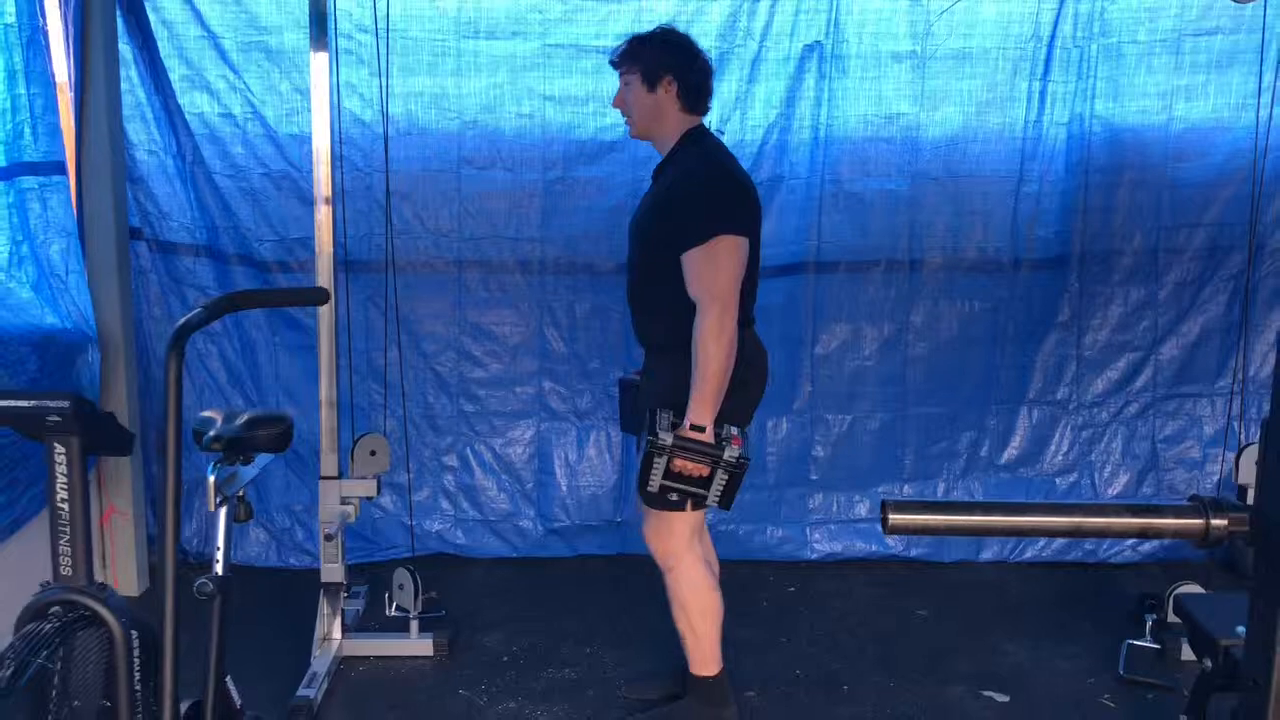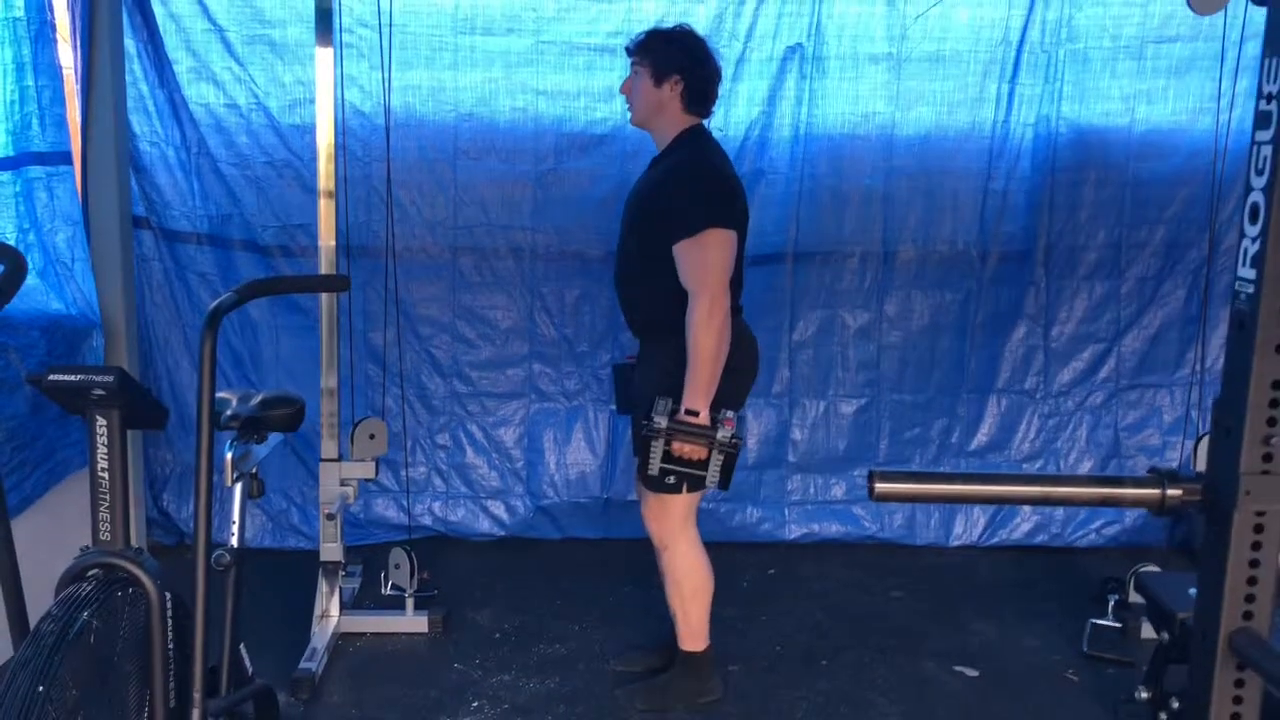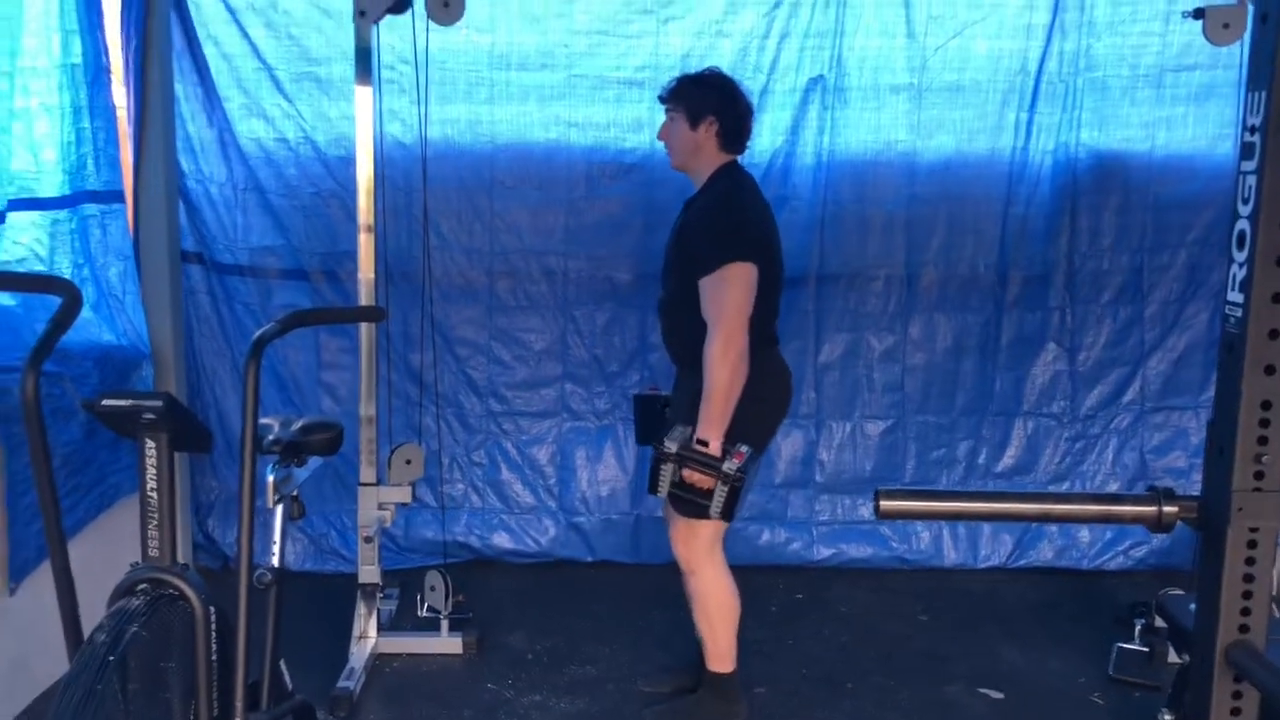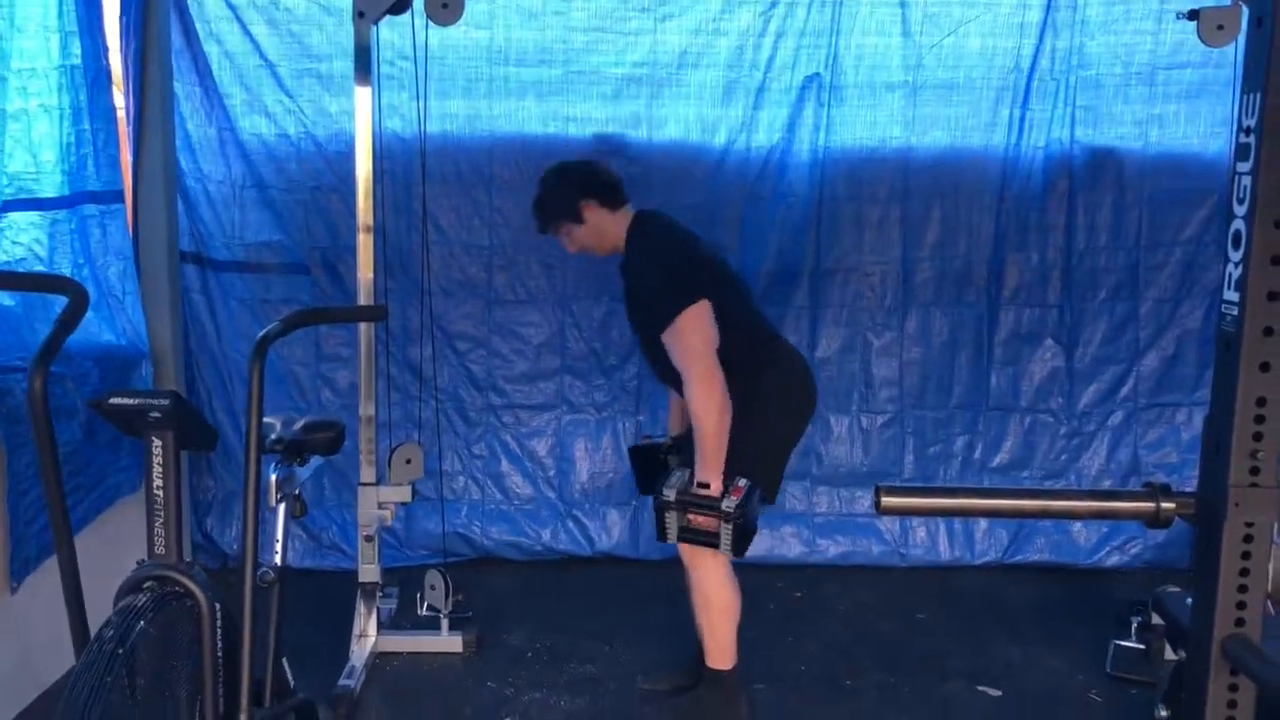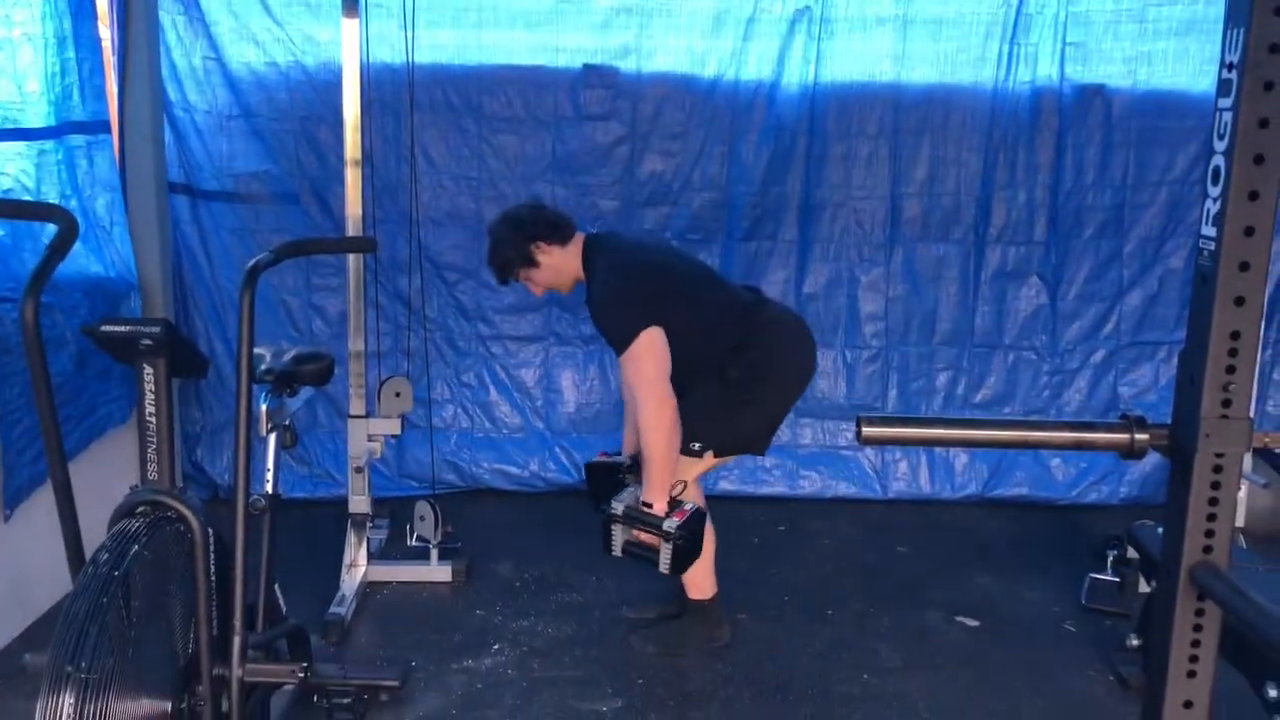
dt=1s
person 1, frame 1
left shoulder: (707, 178)
right shoulder: (681, 169)
left elbow: (718, 311)
left wrist: (699, 421)
left hip: (703, 379)
right hip: (678, 372)
left knee: (669, 537)
right knee: (682, 529)
person 1, frame 2
left shoulder: (696, 173)
right shoulder: (675, 163)
left elbow: (710, 300)
left wrist: (696, 406)
left hip: (694, 365)
right hip: (669, 357)
left knee: (667, 517)
right knee: (661, 508)
right ankle: (683, 641)
person 1, frame 3
left shoulder: (724, 209)
right shoulder: (720, 199)
left elbow: (728, 335)
left wrist: (709, 434)
right wrist: (689, 406)
left hip: (732, 395)
right hip: (712, 387)
left knee: (694, 541)
right knee: (688, 529)
right ankle: (709, 663)
person 1, frame 4
left shoulder: (654, 260)
right shoulder: (652, 244)
left elbow: (703, 376)
right elbow: (688, 363)
left wrist: (708, 477)
right wrist: (676, 438)
left hip: (766, 398)
right hip: (755, 390)
left knee: (701, 541)
right ankle: (708, 661)
person 1, frame 5
left shoulder: (615, 287)
right shoulder: (611, 259)
left elbow: (657, 406)
right elbow: (639, 370)
left wrist: (654, 500)
right wrist: (629, 452)
left hip: (769, 359)
right hip: (756, 344)
left knee: (669, 475)
right knee: (664, 463)
left ankle: (704, 618)
right ankle: (692, 593)
